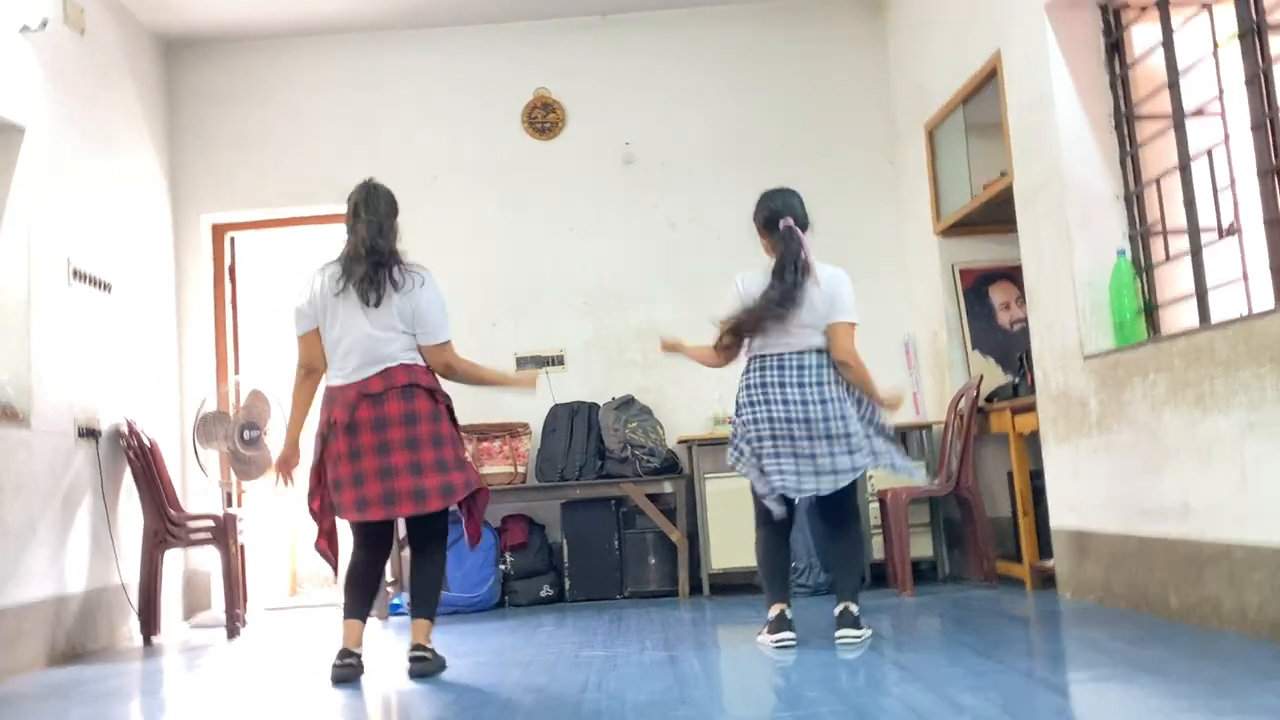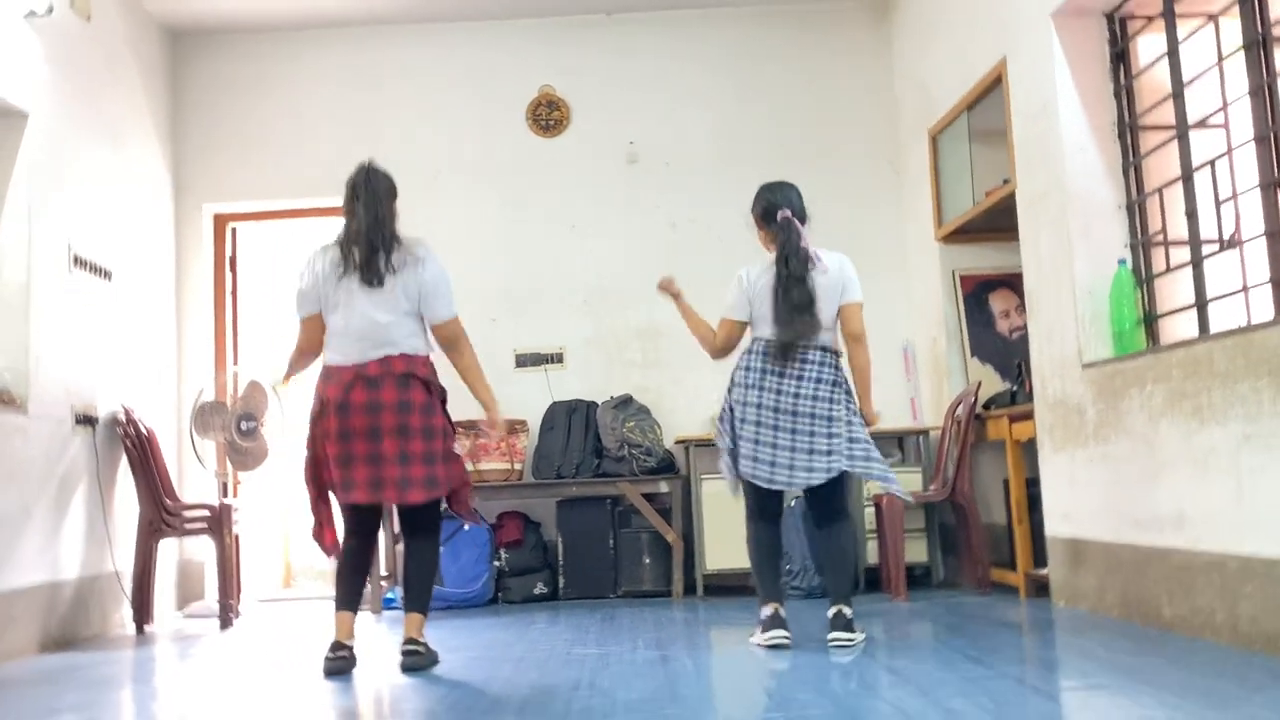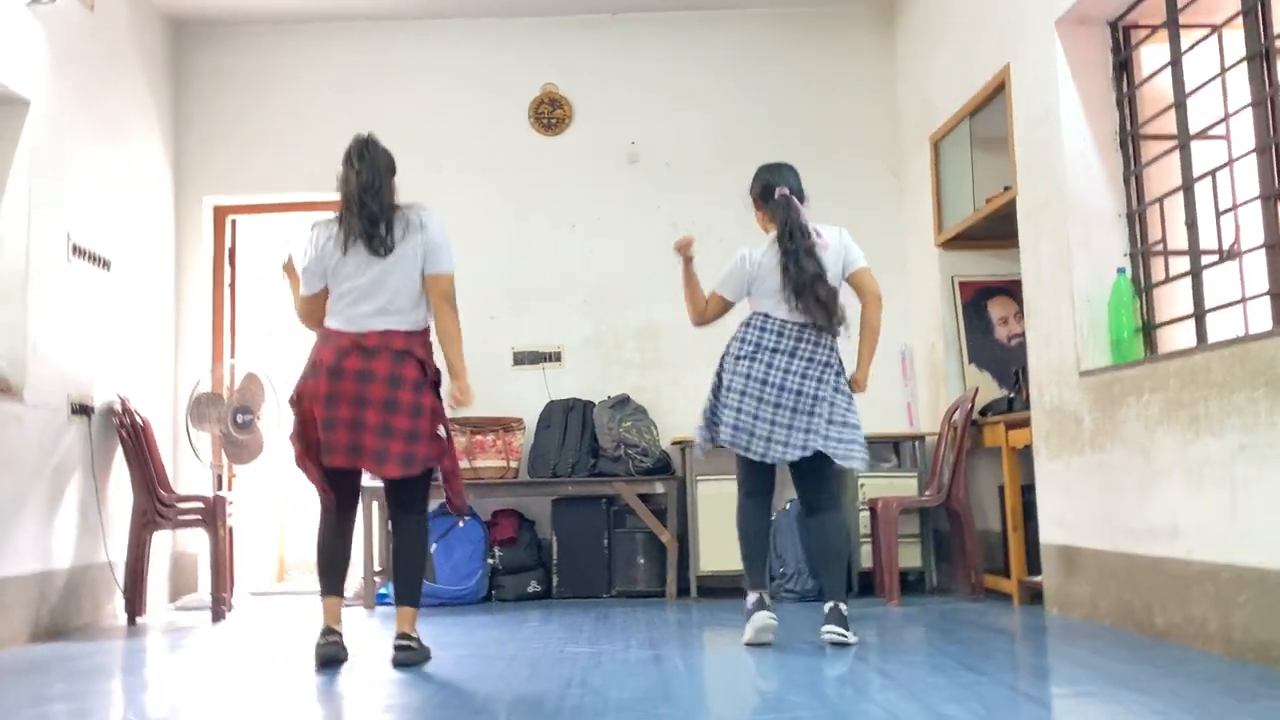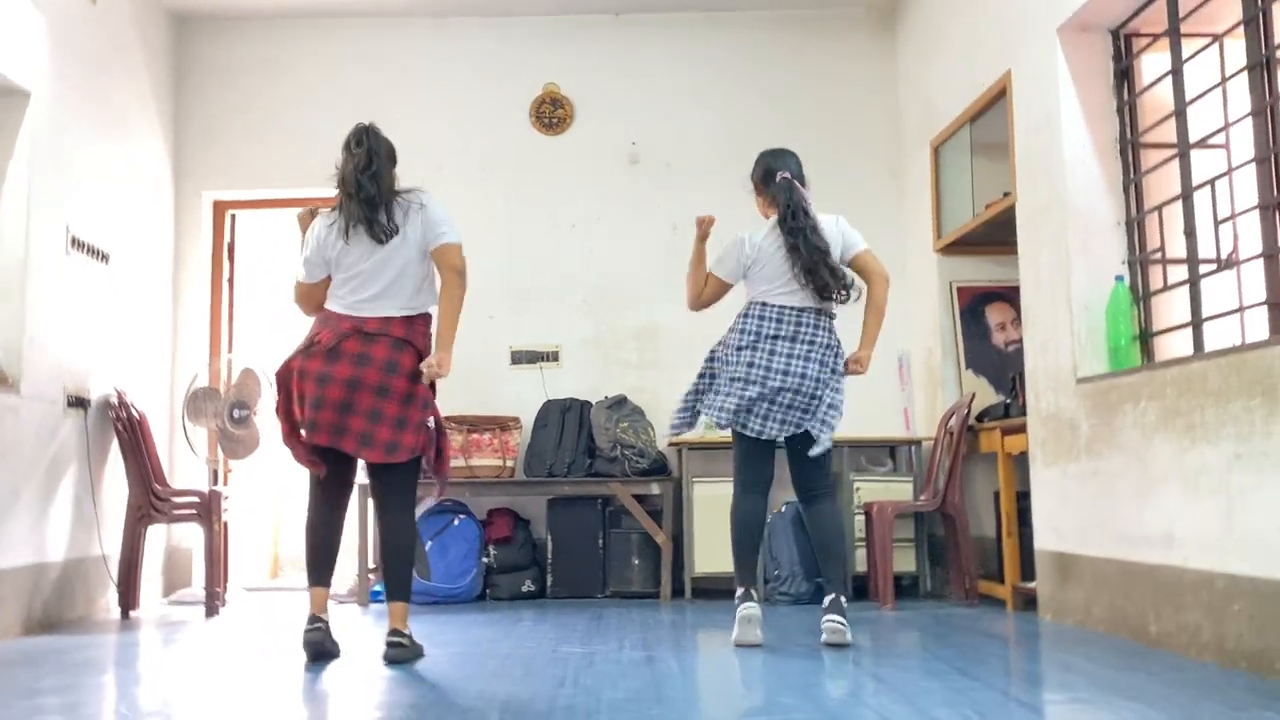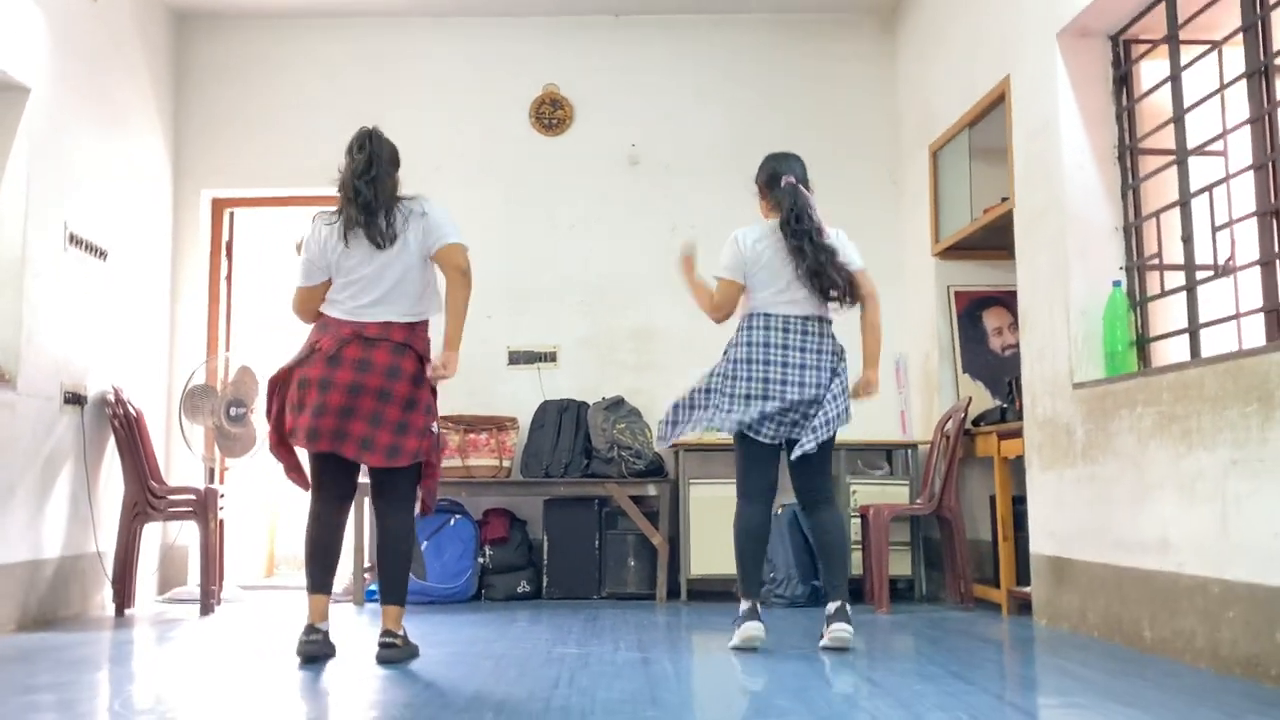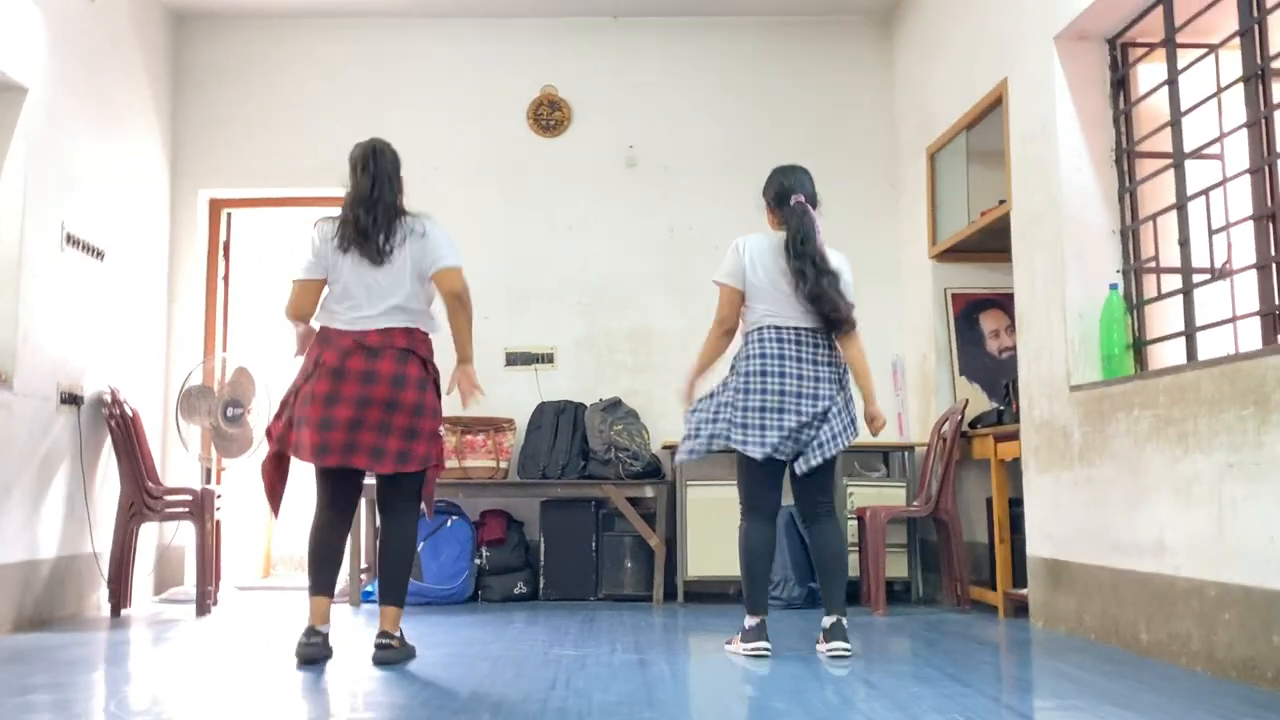
dt=0.1s
person 1, frame 1
left shoulder: (321, 283)
right shoulder: (416, 282)
left elbow: (310, 368)
right elbow: (441, 361)
left wrist: (291, 439)
right wrist: (506, 378)
left hip: (348, 419)
right hip: (411, 409)
left knee: (370, 544)
right knee: (428, 536)
left ankle: (350, 648)
right ankle: (422, 645)
person 1, frame 2
left shoulder: (320, 265)
right shoulder: (418, 260)
left elbow: (310, 344)
right elbow: (451, 338)
left wrist: (285, 371)
right wrist: (488, 401)
left hip: (342, 399)
right hip: (406, 397)
left knee: (359, 529)
right knee: (420, 526)
left ankle: (341, 641)
right ankle: (414, 639)
person 1, frame 3
left shoulder: (325, 235)
right shoulder: (422, 226)
left elbow: (311, 317)
right elbow: (442, 300)
left wrist: (295, 281)
right wrist: (458, 371)
left hip: (338, 373)
right hip: (403, 372)
left knee: (338, 505)
right knee: (408, 509)
left ankle: (331, 631)
right ankle: (406, 635)
person 1, frame 4
left shoulder: (327, 225)
right shoulder: (423, 208)
left elbow: (309, 303)
right elbow: (454, 270)
right wrist: (444, 346)
left hip: (334, 356)
right hip: (399, 358)
left knee: (328, 489)
right knee: (396, 500)
left ankle: (317, 620)
right ankle: (398, 631)
person 1, frame 5
left shoulder: (327, 228)
right shoulder: (425, 214)
left elbow: (307, 306)
right elbow: (458, 268)
right wrist: (451, 346)
left hip: (335, 360)
right hip: (400, 362)
left knee: (329, 498)
right knee: (395, 504)
left ankle: (316, 627)
right ankle: (391, 632)
person 1, frame 6
left shoulder: (326, 234)
right shoulder: (423, 232)
left elbow: (299, 311)
right elbow: (455, 292)
left wrist: (304, 337)
right wrist: (464, 362)
left hip: (338, 372)
right hip: (403, 371)
left knee: (334, 506)
right knee: (399, 509)
left ankle: (316, 629)
right ankle: (389, 634)
person 2, frame 1
left shoulder: (748, 285)
right shoulder: (833, 280)
left elbow: (722, 354)
right elbow: (845, 355)
left wrist: (681, 348)
right wrist: (879, 397)
left hip: (765, 407)
right hip: (826, 403)
left knee: (773, 522)
right knee: (841, 517)
left ankle: (779, 614)
right ankle: (847, 610)
person 2, frame 2
left shoulder: (749, 278)
right shoulder: (837, 265)
left elbow: (719, 347)
right elbow: (855, 336)
left wrist: (679, 300)
right wrist: (865, 403)
left hip: (759, 394)
right hip: (821, 394)
left knee: (764, 515)
right knee: (832, 514)
left ankle: (772, 613)
right ankle: (841, 613)
person 2, frame 3
left shoulder: (750, 259)
right shoulder: (835, 240)
left elbow: (701, 316)
right elbow: (872, 297)
left wrist: (688, 264)
right wrist: (863, 365)
left hip: (754, 372)
right hip: (814, 378)
left knee: (754, 494)
right knee: (822, 500)
left ankle: (758, 599)
right ankle: (835, 609)
person 2, frame 4
left shoulder: (748, 242)
right shoulder: (834, 226)
left elbow: (697, 299)
right elbow: (879, 280)
left wrist: (699, 242)
right wrist: (865, 347)
left hip: (753, 360)
right hip: (814, 365)
left knee: (752, 484)
right knee: (818, 489)
left ankle: (746, 594)
right ankle: (835, 600)
person 2, frame 5
left shoulder: (744, 239)
right shoulder: (832, 238)
left elbow: (721, 310)
right elbow: (868, 299)
left wrist: (690, 273)
right wrist: (870, 366)
left hip: (754, 364)
right hip: (817, 371)
left knee: (755, 493)
right knee: (819, 496)
left ankle: (750, 607)
right ankle: (837, 608)
person 2, frame 6
left shoulder: (745, 249)
right shoulder: (830, 259)
left elbow: (725, 326)
right elbow: (847, 333)
left wrist: (696, 375)
right wrist: (870, 402)
left hip: (762, 379)
right hip: (821, 385)
left knee: (758, 510)
right knee: (820, 510)
left ankle: (756, 626)
right ankle: (835, 625)
